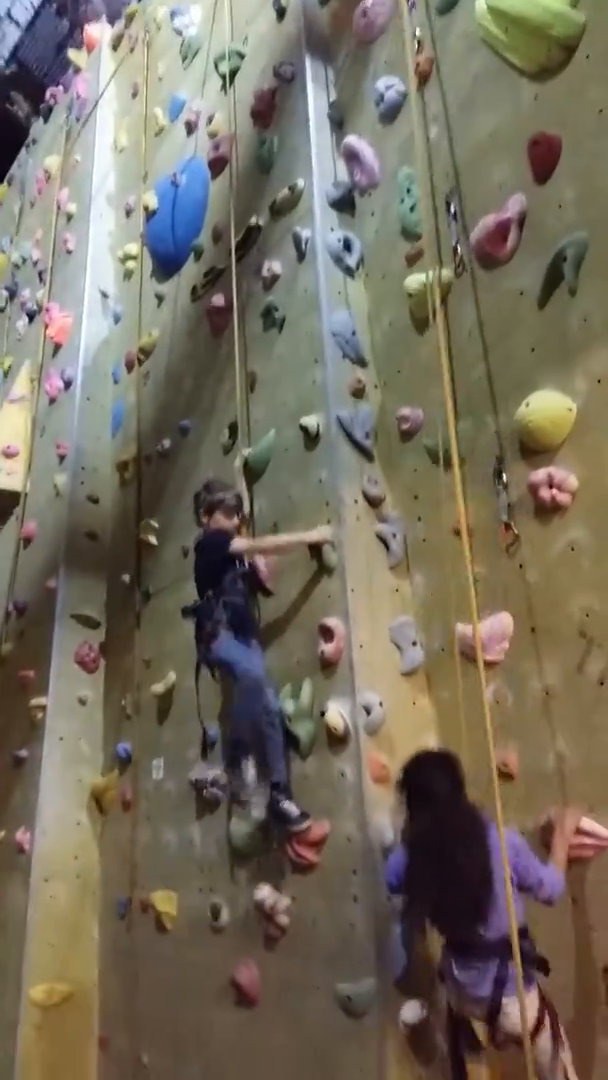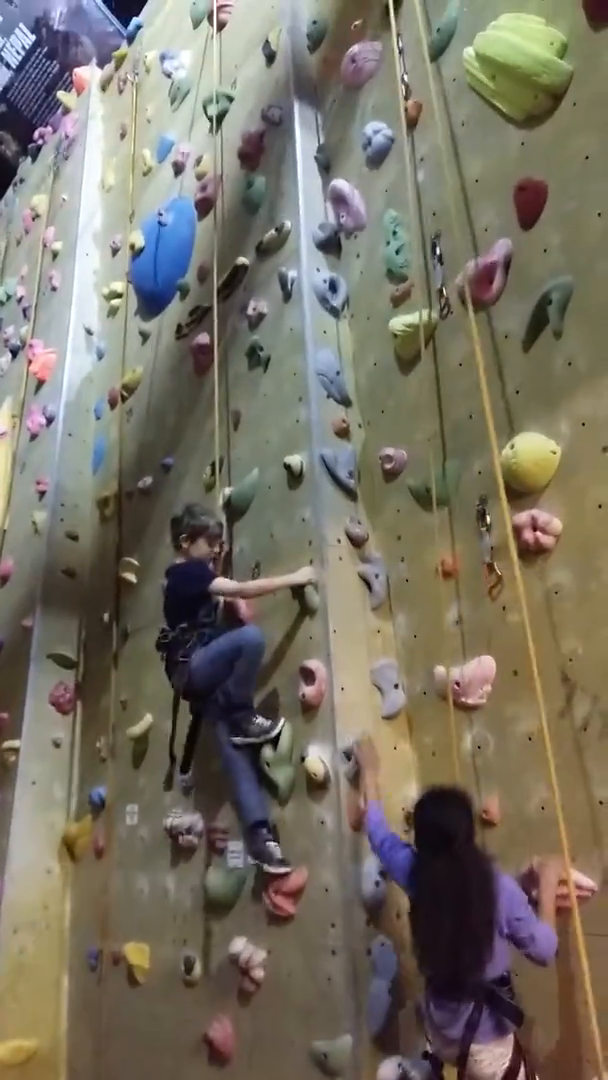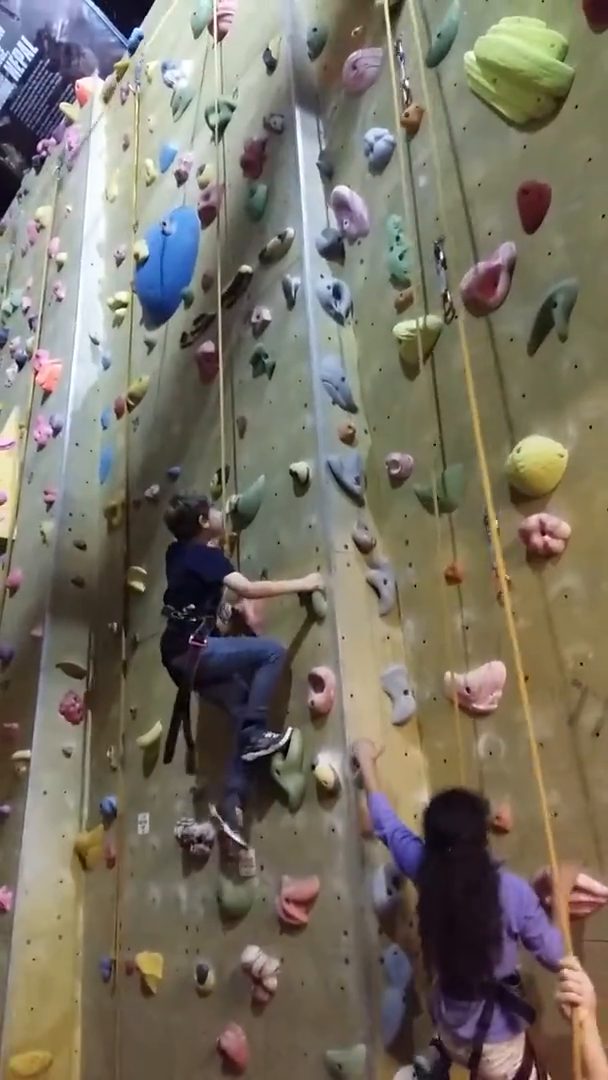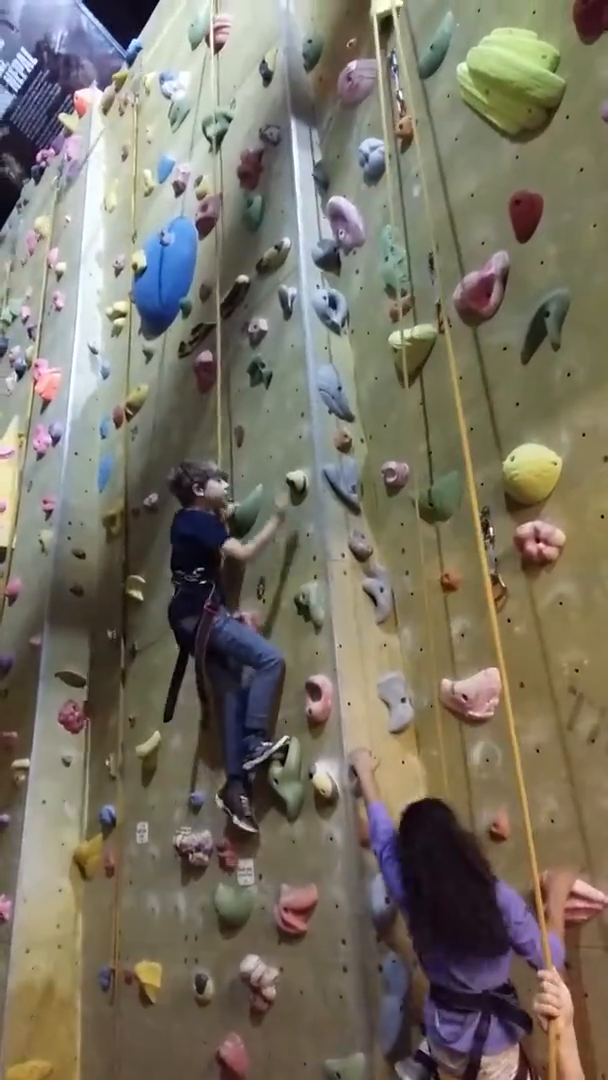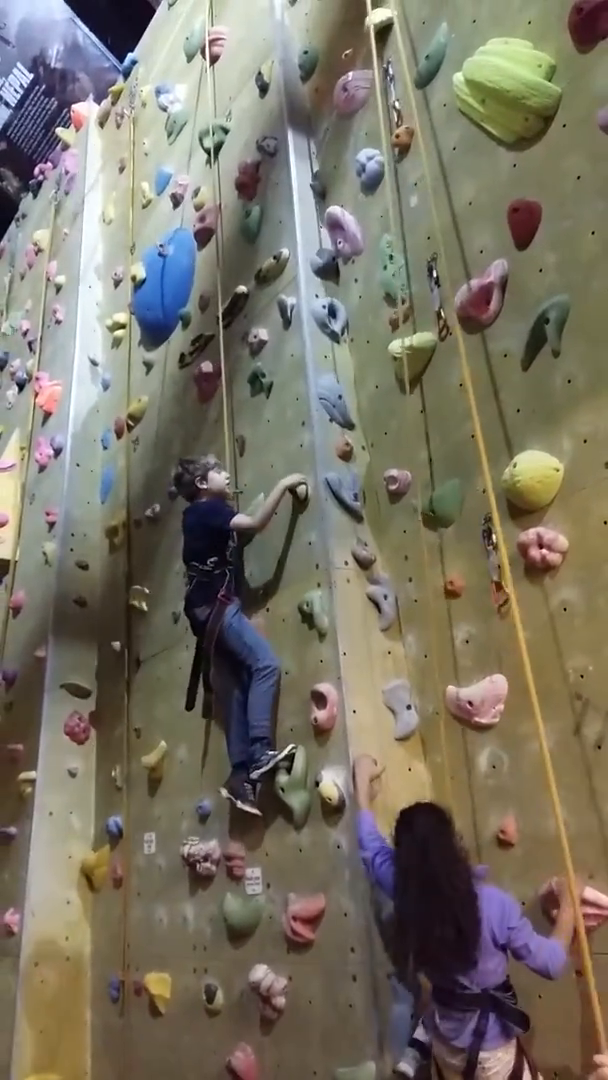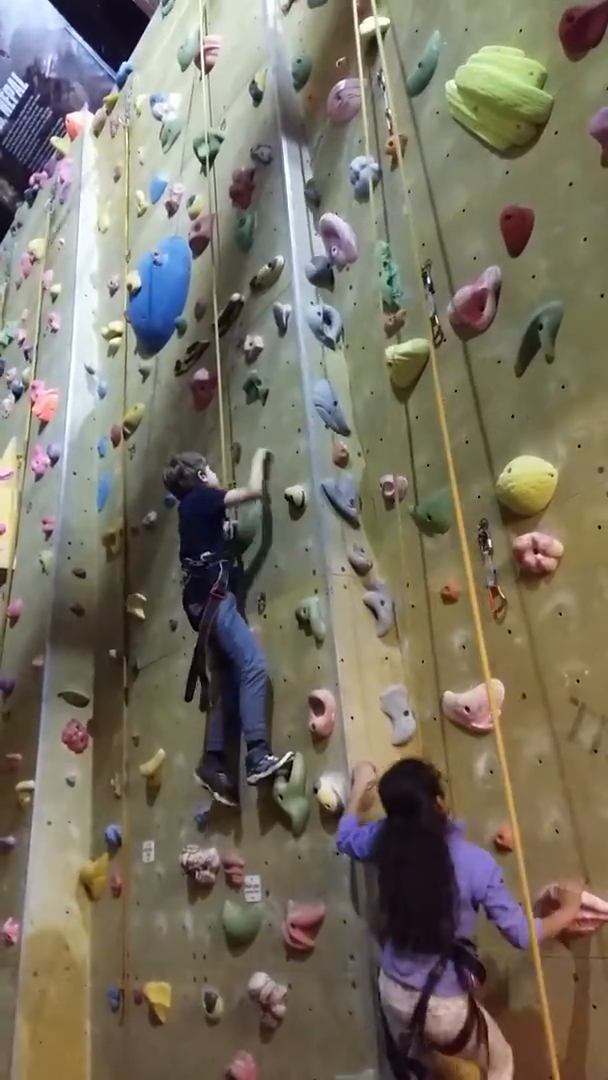
dt=0.5s
person 1, frame 1
left shoulder: (229, 543)
right shoulder: (210, 542)
right elbow: (261, 546)
right wrist: (311, 537)
left hip: (240, 636)
right hip: (218, 634)
left knee: (269, 709)
right knee: (252, 673)
left ankle: (278, 793)
right ankle: (239, 753)
person 1, frame 2
left shoulder: (196, 574)
right shoulder: (187, 573)
right elbow: (240, 590)
right wrist: (293, 578)
left hip: (204, 671)
right hip: (191, 668)
left knee: (234, 748)
right knee: (251, 636)
left ankle: (260, 834)
right ankle: (242, 717)
person 1, frame 3
left shoulder: (179, 553)
right shoulder: (206, 557)
right elbow: (248, 589)
left wrist: (218, 543)
right wrist: (300, 584)
left hip: (186, 652)
right hip: (194, 649)
left knee: (244, 708)
right knee: (273, 652)
left ankle: (231, 803)
right ankle: (255, 734)
person 1, frame 4
left shoulder: (189, 520)
right shoulder: (202, 521)
right elbow: (243, 553)
left wrist: (223, 517)
right wrist: (277, 519)
left hip: (193, 617)
right hip: (204, 614)
left knee: (234, 691)
right knee: (270, 659)
left ankle: (236, 784)
right ankle: (254, 742)
person 1, frame 5
left shoulder: (202, 513)
right shoulder: (208, 510)
right elbow: (255, 524)
right wrist: (282, 486)
left hip: (211, 604)
right hip: (215, 603)
left knee: (242, 683)
right knee: (266, 665)
left ankle: (240, 774)
right ankle: (260, 754)
person 1, frame 6
left shoulder: (194, 506)
right shoulder: (202, 498)
right elbow: (254, 490)
left wrist: (223, 497)
right wrist: (258, 458)
left hip: (206, 598)
right hip: (212, 596)
left knee: (233, 681)
right knee: (254, 666)
left ankle: (213, 760)
right ankle: (258, 757)
person 2, frame 1
left shoulder: (414, 856)
right shoulder: (501, 842)
left elbow: (394, 878)
right elbow: (549, 888)
right wrist: (563, 833)
left hip: (464, 993)
right hip: (512, 993)
person 2, frame 2
left shoulder: (415, 875)
right shoulder: (500, 888)
left elbow: (377, 830)
right elbow: (544, 951)
left wrist: (368, 772)
right wrist: (548, 886)
left hip: (440, 1032)
right hip: (487, 1044)
person 2, frame 3
left shoulder: (426, 872)
right shoulder: (512, 890)
left elbow: (386, 824)
right elbow: (554, 955)
left wrist: (366, 762)
right wrist: (560, 891)
left hip: (451, 1030)
right hip: (498, 1043)
person 2, frame 4
left shoulder: (408, 893)
right shoulder: (498, 898)
left elbow: (383, 835)
right elbow: (549, 959)
left wrist: (364, 772)
right wrist: (556, 898)
left hip: (442, 1044)
person 2, frame 5
left shoulder: (403, 890)
right shoulder: (494, 904)
left elbow: (369, 841)
right elbow: (550, 963)
left wrist: (362, 779)
right wrist: (568, 906)
left hip: (444, 1045)
right hip: (490, 1053)
left ankle: (417, 1054)
person 2, frame 6
left shoulder: (386, 842)
right shoulder: (475, 862)
left elbow: (345, 837)
right elbow: (521, 933)
left wrist: (360, 787)
right wrist: (568, 910)
left hip: (392, 991)
right hip: (443, 1005)
